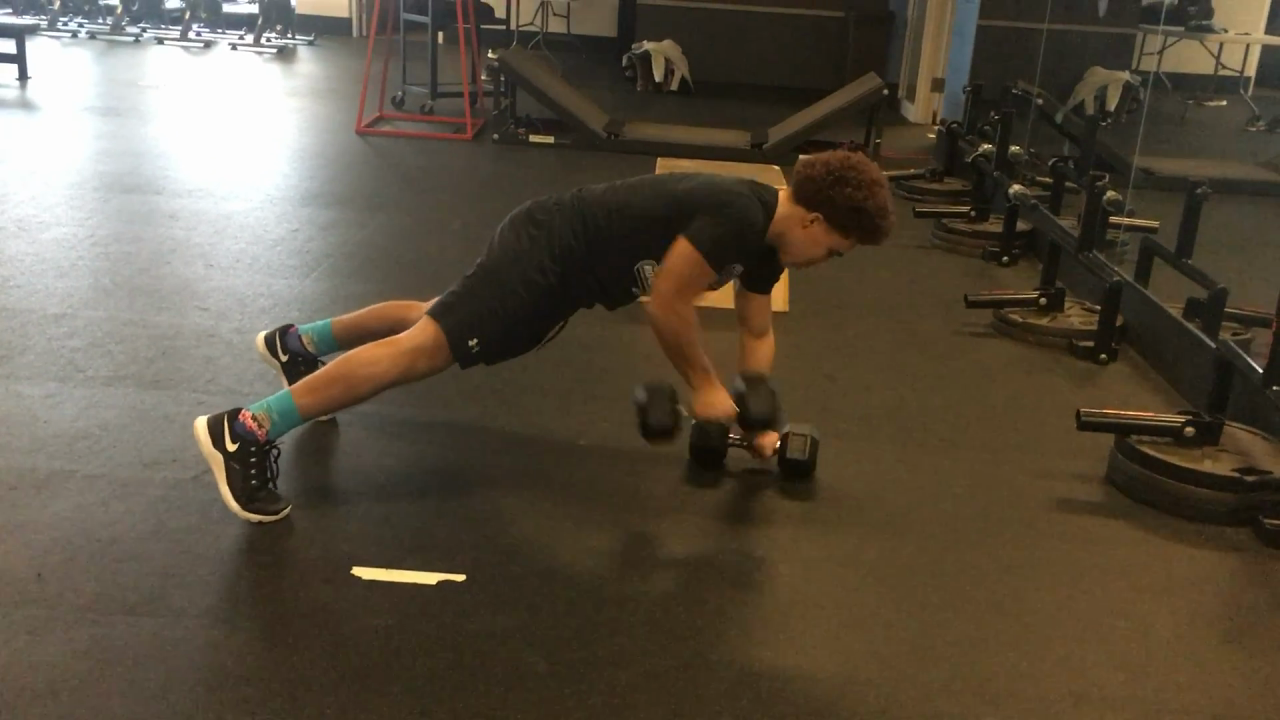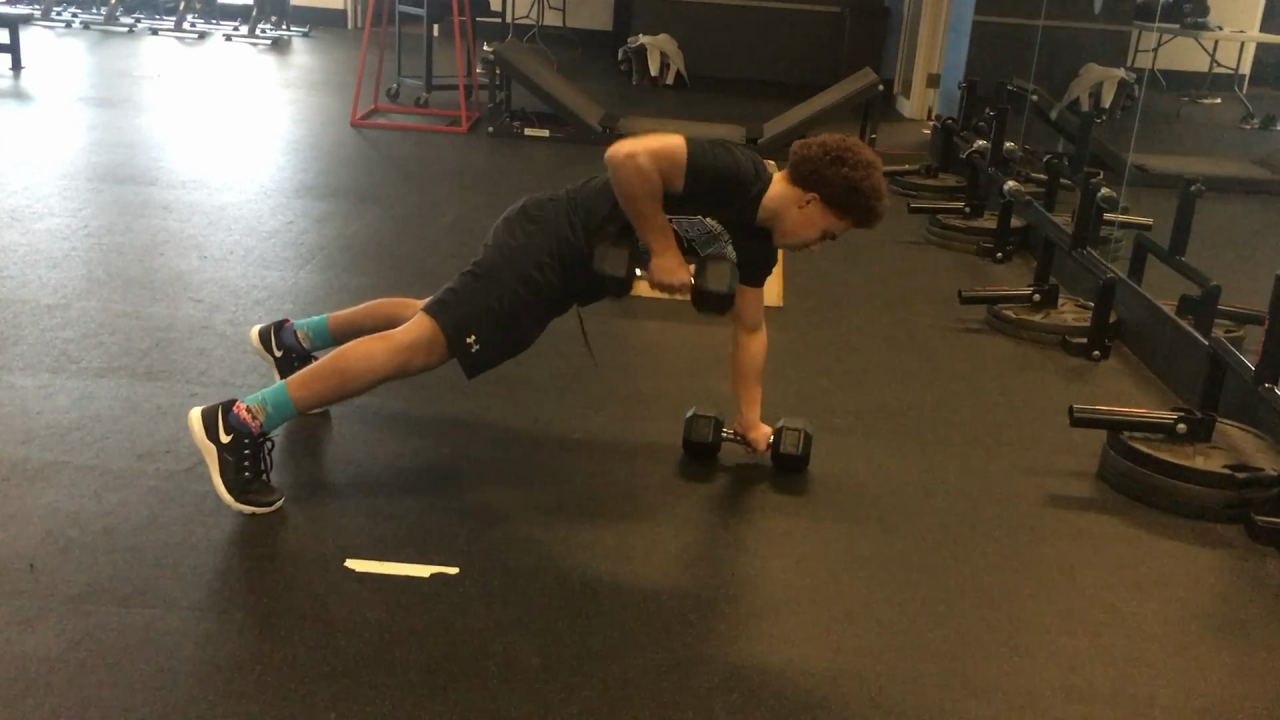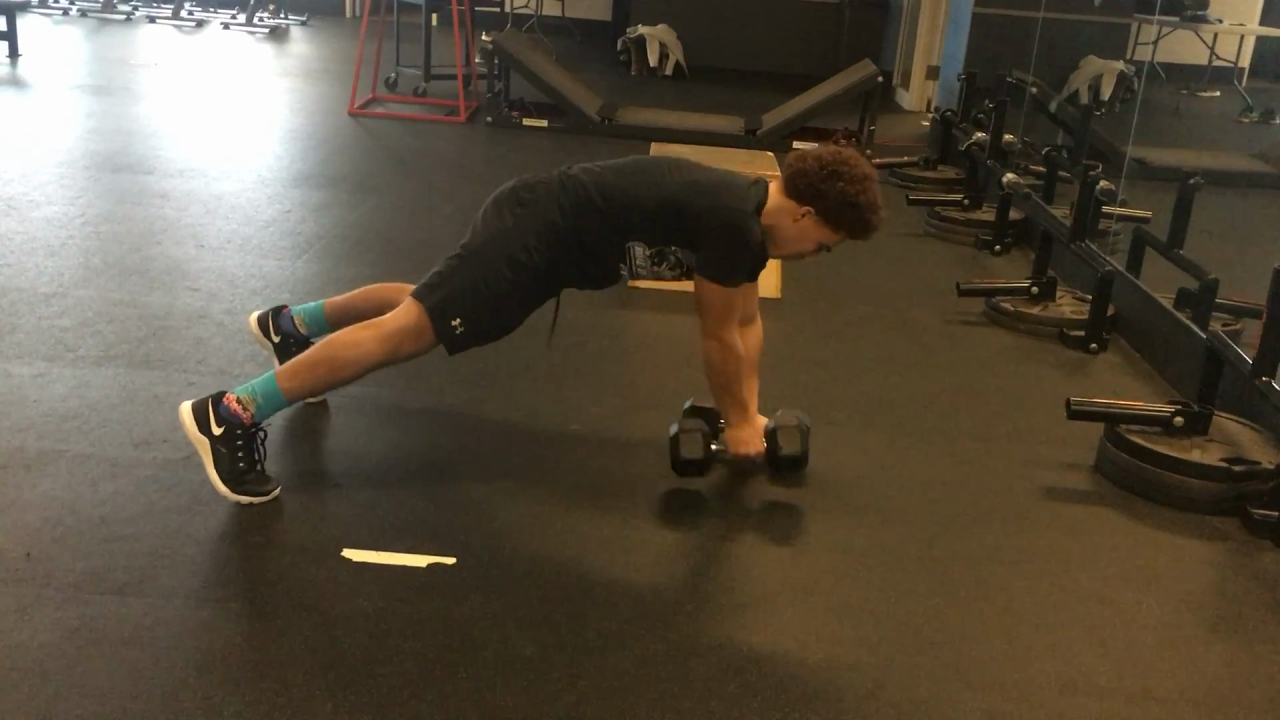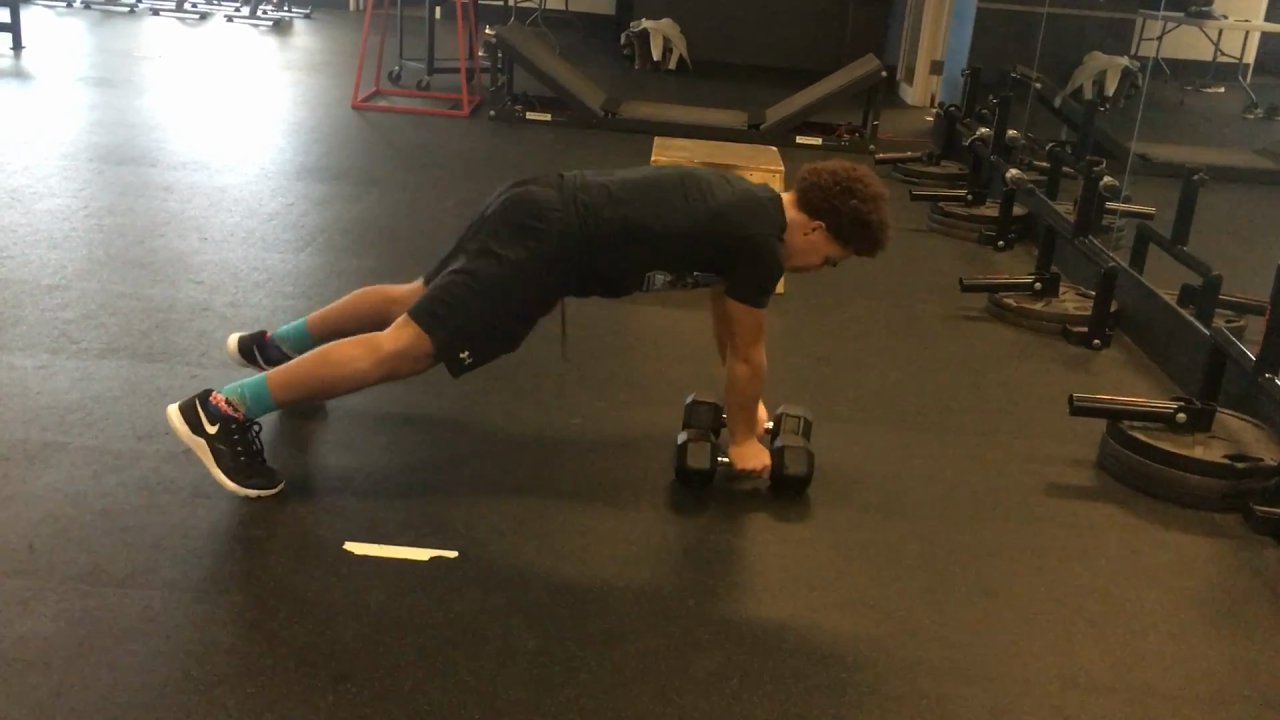
dt=0.5s
person 1, frame 1
left shoulder: (765, 243)
right shoulder: (737, 212)
left elbow: (757, 332)
right elbow: (663, 305)
left wrist: (756, 425)
right wrist: (704, 386)
left hip: (564, 264)
right hip: (549, 247)
left knee: (435, 313)
right knee: (425, 347)
left ankle: (297, 342)
right ankle: (244, 431)
person 1, frame 2
left shoulder: (758, 234)
right shoulder: (733, 173)
left elbow: (749, 326)
right elbow: (626, 156)
left wrist: (749, 420)
right wrist: (662, 247)
left hip: (570, 269)
right hip: (548, 245)
left knee: (430, 314)
right knee: (421, 343)
left ankle: (291, 338)
right ankle: (239, 424)
person 1, frame 3
left shoulder: (754, 216)
right shoulder: (733, 220)
left elbow: (748, 321)
right elbow: (718, 338)
left wrist: (749, 408)
right wrist: (737, 423)
left hip: (547, 229)
right hip: (537, 227)
left knee: (426, 297)
right knee: (409, 328)
left ankle: (289, 322)
right ankle: (229, 414)
person 1, frame 4
left shoulder: (750, 206)
right shoulder: (760, 241)
left elbow: (722, 312)
right elbow: (747, 353)
left wrist: (745, 403)
right wrist: (743, 436)
left hip: (541, 202)
right hip: (547, 247)
left knee: (416, 299)
right knee: (406, 347)
left ankle: (272, 345)
right ankle: (222, 412)
